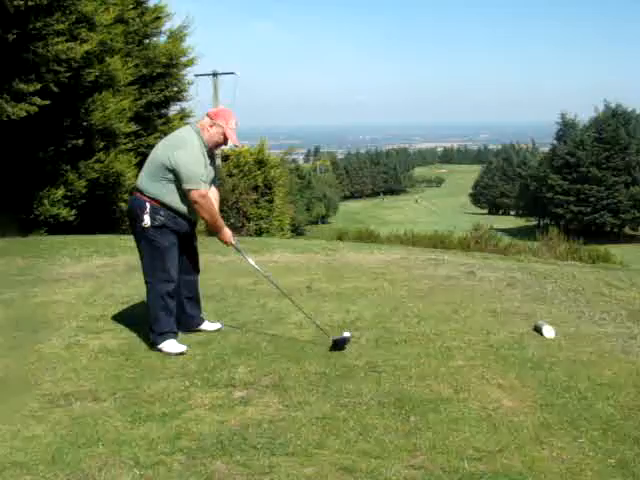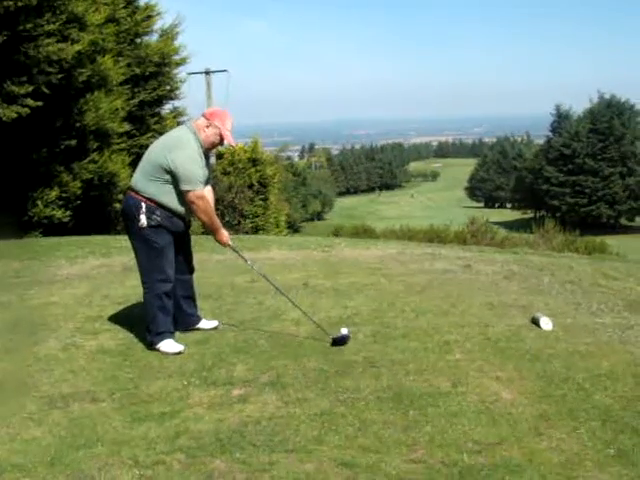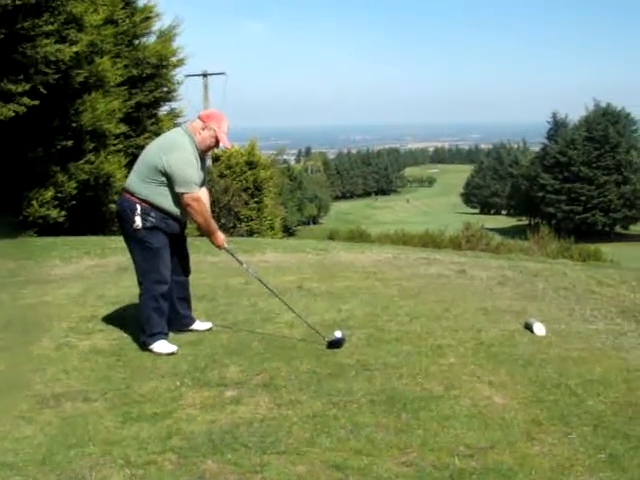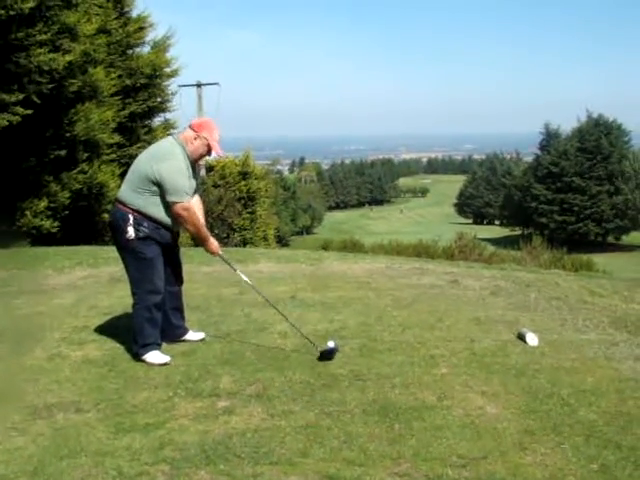
dt=0.5s
person 1, frame 1
left shoulder: (203, 146)
right shoulder: (187, 148)
left elbow: (210, 188)
right elbow: (198, 198)
left wrist: (215, 224)
right wrist: (220, 229)
left hip: (178, 217)
right hip: (154, 215)
left knee: (187, 270)
right knee: (163, 276)
left ankle: (190, 319)
right ankle: (162, 335)
person 1, frame 2
left shoulder: (196, 145)
right shoulder: (185, 149)
left elbow: (205, 188)
right elbow: (196, 199)
left wrist: (213, 225)
right wrist: (218, 230)
left hip: (170, 215)
right hip: (147, 214)
left knee: (182, 269)
right knee: (160, 276)
left ankle: (187, 319)
right ankle: (159, 335)
person 1, frame 3
left shoulder: (193, 147)
right shoulder: (180, 151)
left elbow: (201, 190)
right elbow: (192, 201)
left wrist: (209, 228)
right wrist: (214, 233)
left hip: (166, 216)
right hip: (143, 216)
left knee: (178, 270)
right knee: (156, 277)
left ankle: (181, 320)
right ankle: (153, 336)
person 1, frame 4
left shoulder: (185, 156)
right shoulder: (172, 160)
left elbow: (193, 198)
right elbow: (182, 210)
left wrist: (203, 235)
right wrist: (207, 240)
left hip: (159, 226)
right hip: (136, 226)
left knee: (171, 280)
right knee: (150, 288)
left ankle: (174, 330)
right ankle: (146, 346)
